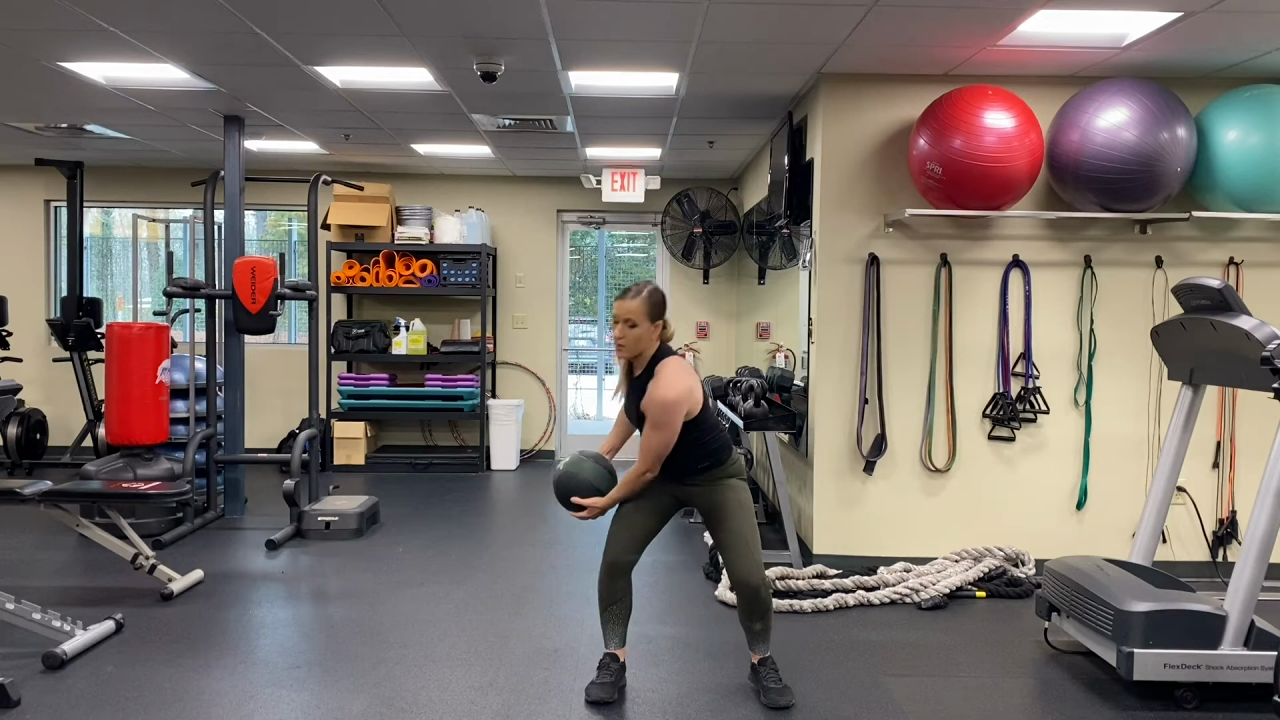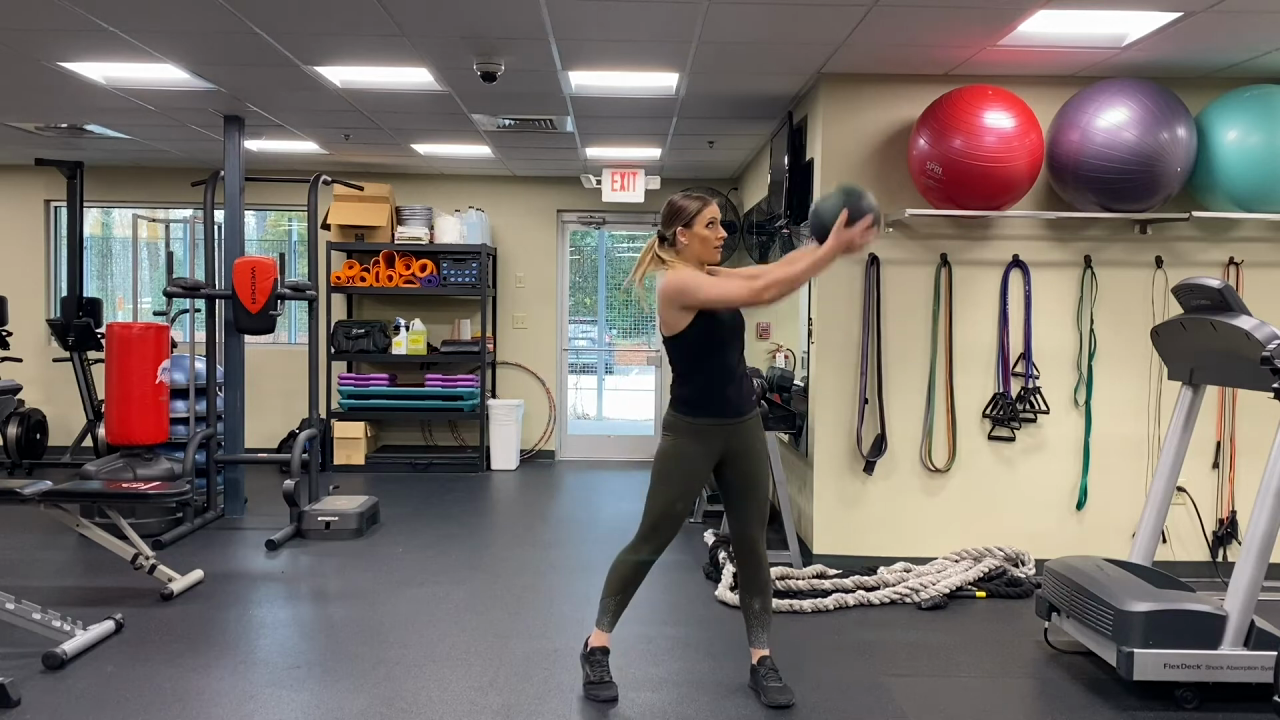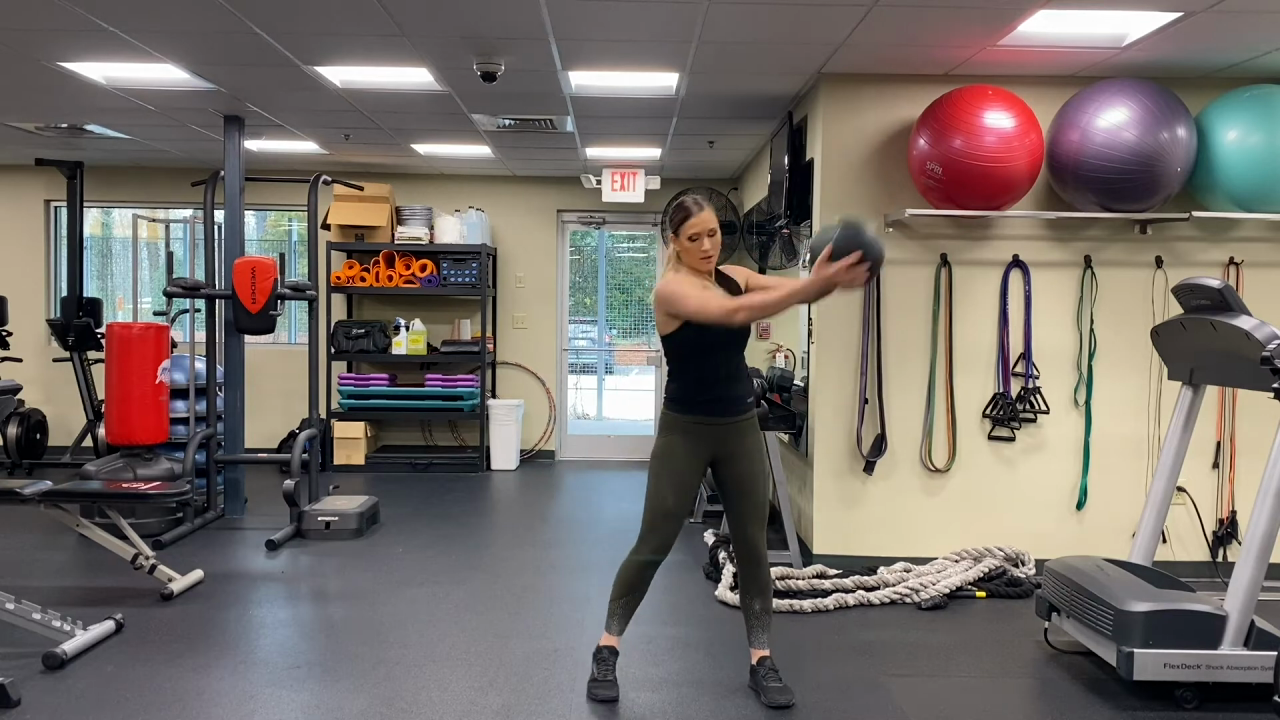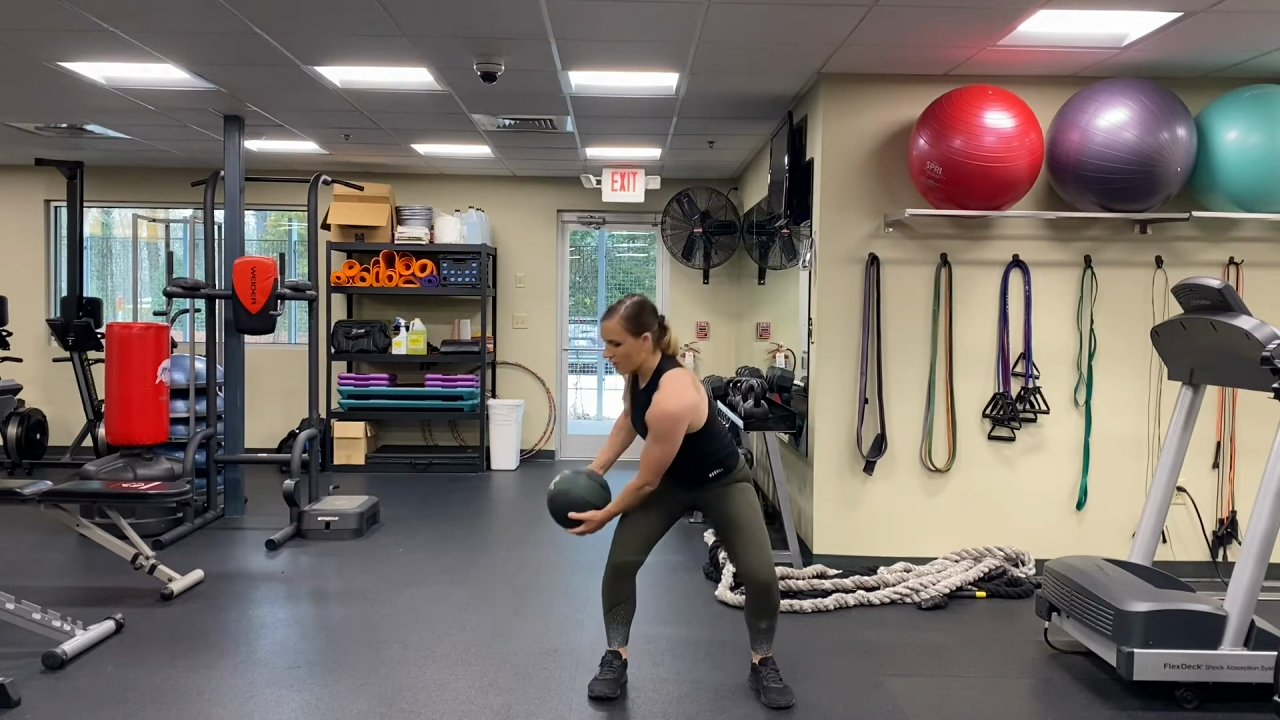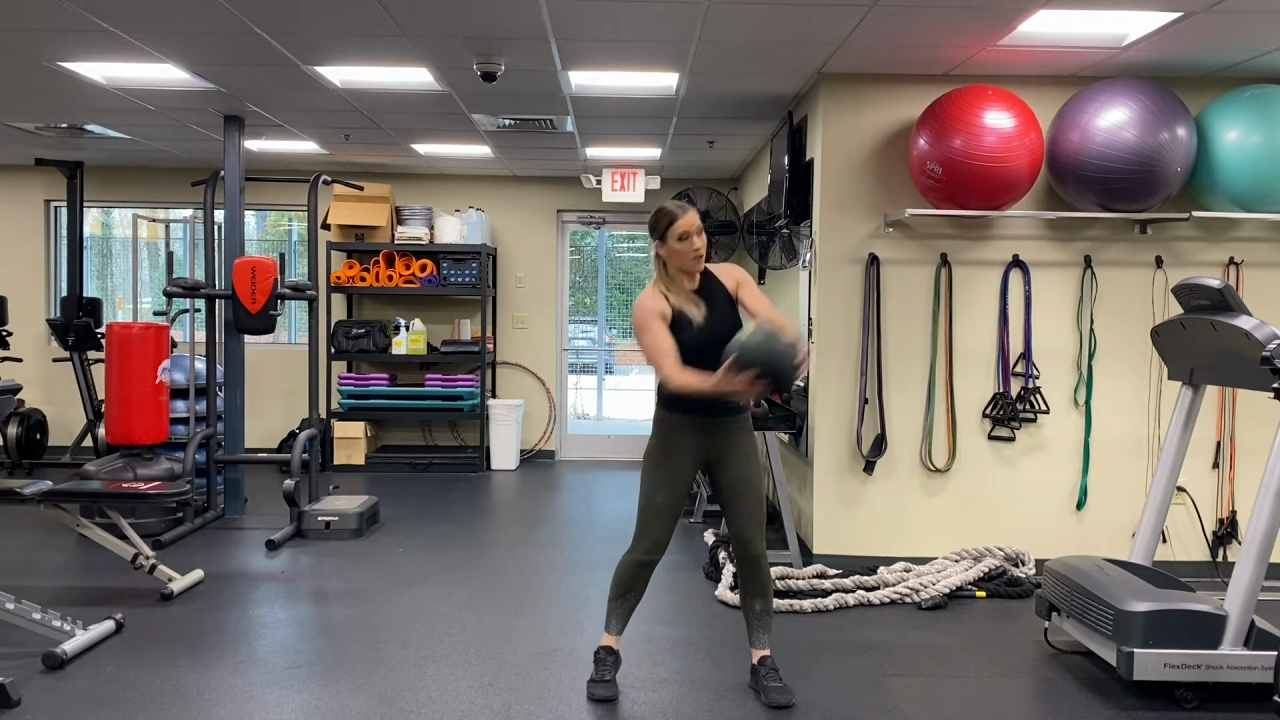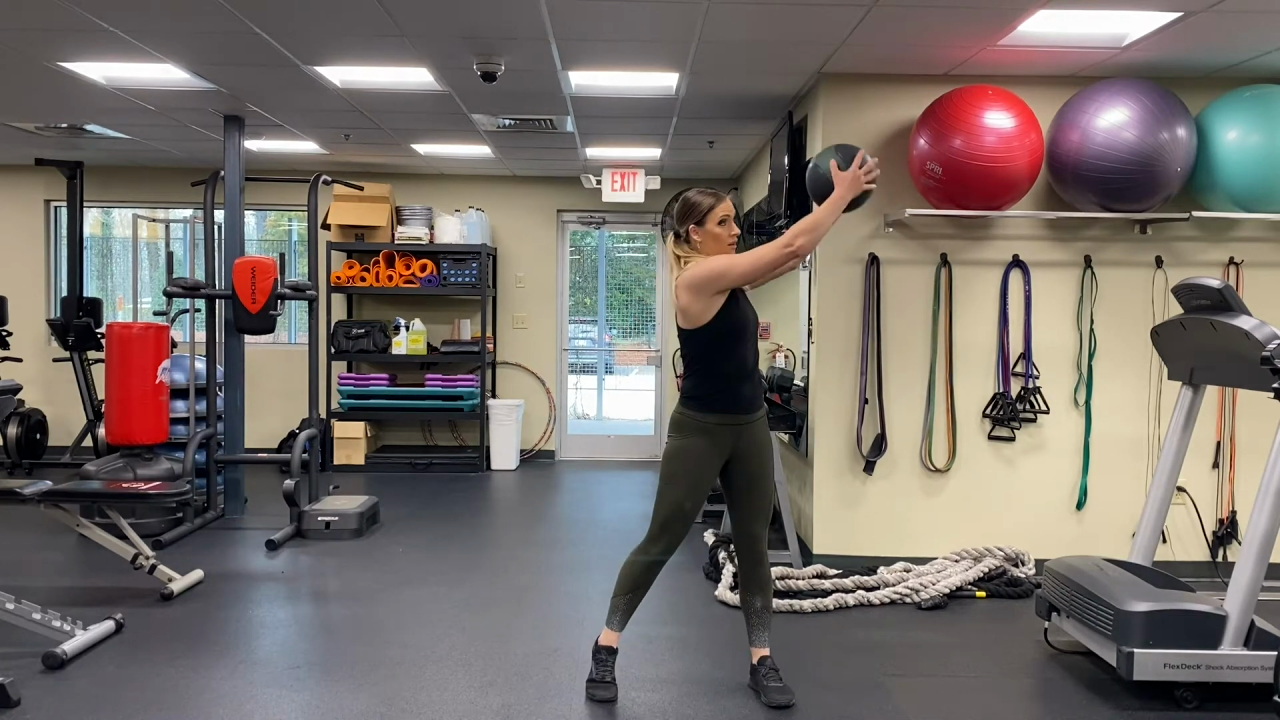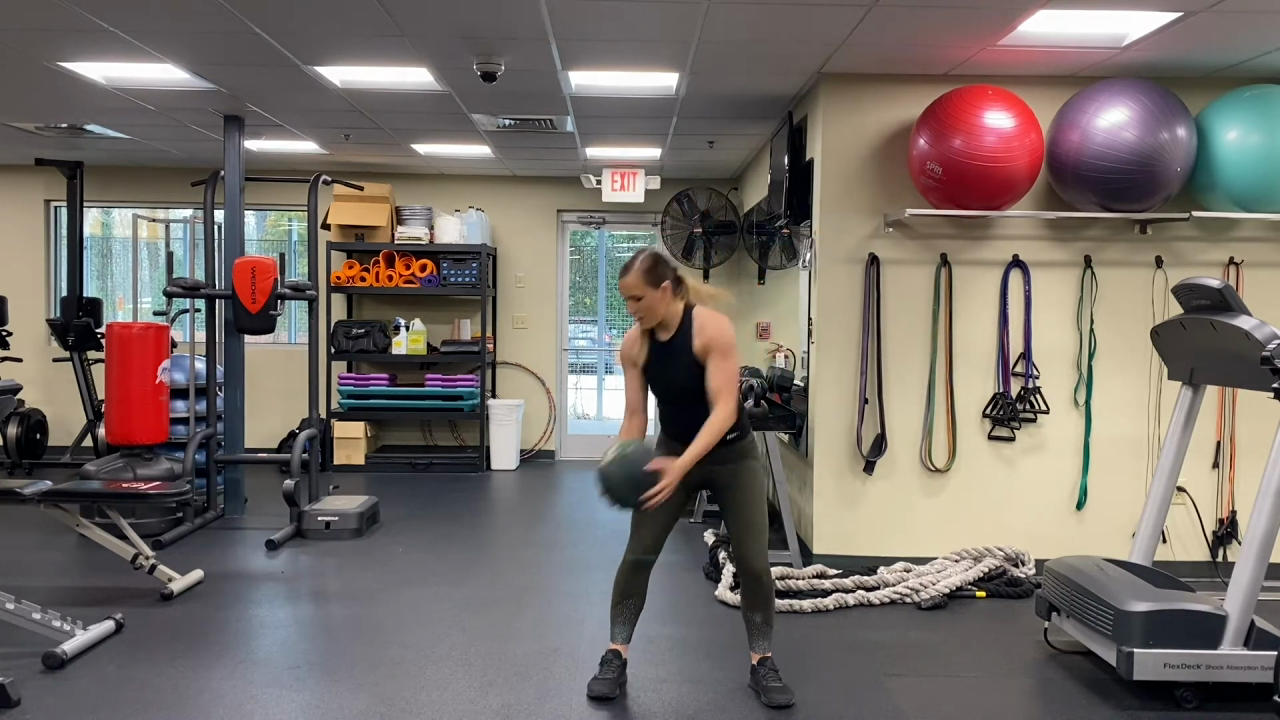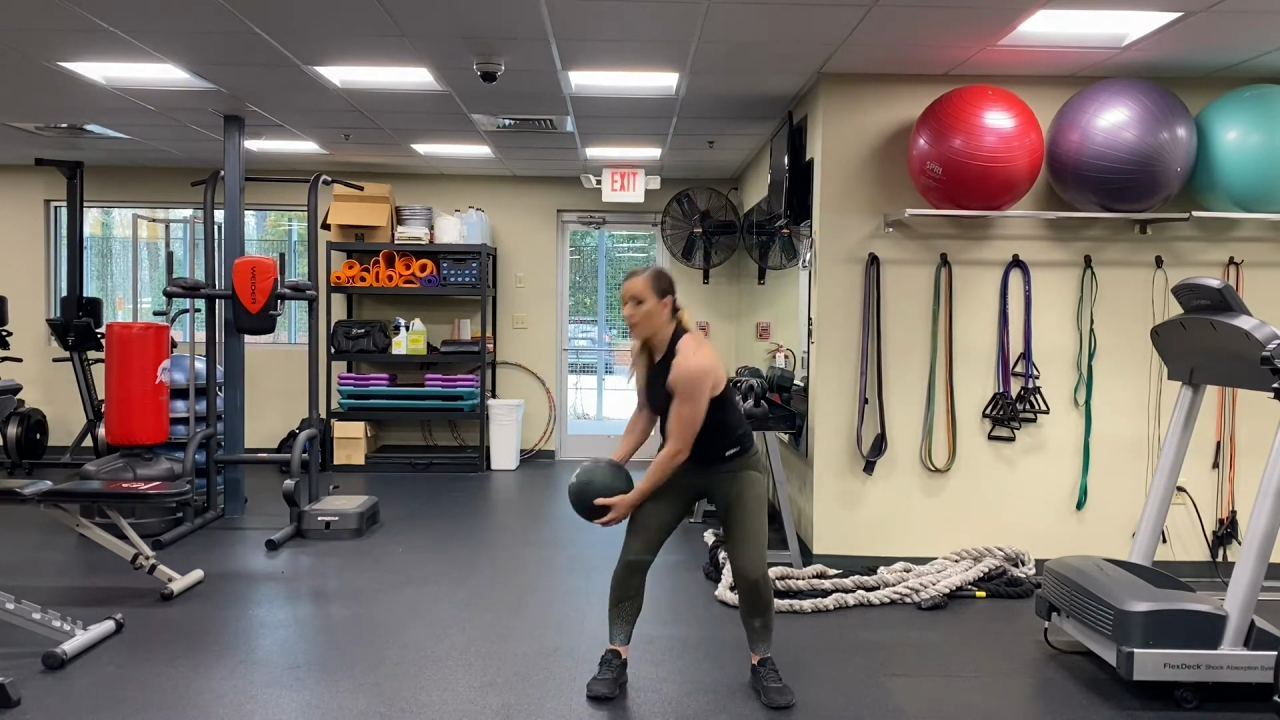
dt=0.5s
person 1, frame 1
left shoulder: (669, 386)
right shoulder: (630, 356)
left elbow: (649, 464)
left wrist: (605, 503)
right wrist: (602, 455)
left hip: (715, 476)
right hip: (659, 474)
left knee: (750, 577)
right knee: (615, 560)
left ankle: (762, 662)
right ankle: (614, 659)
person 1, frame 2
left shoulder: (719, 276)
right shoulder: (677, 285)
left elbow: (776, 274)
right elbow: (761, 291)
left wrist: (834, 244)
right wrist: (833, 247)
left hip: (744, 429)
right hip: (692, 432)
left knee: (751, 546)
right knee: (650, 542)
left ankle: (761, 659)
right ankle: (597, 645)
person 1, frame 3
left shoulder: (733, 276)
right shoulder: (672, 289)
left elbow: (778, 296)
right elbow: (735, 312)
left wrist: (831, 278)
right wrist: (813, 283)
left hip: (741, 427)
right hip: (685, 429)
left knee: (752, 547)
right knee: (653, 547)
left ankle: (760, 660)
right ankle: (607, 648)
person 1, frame 4
left shoulder: (673, 398)
right shoulder: (634, 372)
left elbow: (646, 480)
right elbow: (629, 419)
left wrist: (603, 516)
right wrist: (592, 472)
left hip: (721, 482)
right hip: (668, 480)
left knee: (761, 576)
right knee: (621, 562)
left ankle: (762, 662)
right ankle: (616, 657)
person 1, frame 5
left shoulder: (729, 277)
right shoulder: (651, 303)
left elbow: (772, 321)
right elbow: (671, 375)
left wrist: (790, 345)
right wrist: (719, 384)
left hip: (734, 430)
right hip: (677, 432)
left knee: (752, 547)
right knee: (648, 547)
left ankle: (762, 658)
right ankle: (608, 649)
person 1, frame 6
left shoulder: (725, 273)
right shoulder: (700, 276)
left elbow: (788, 255)
right elbow: (788, 246)
left wrist: (840, 198)
right wrist: (841, 194)
left hip: (749, 426)
right hip: (700, 429)
left knee: (754, 545)
right knee: (661, 543)
left ankle: (761, 659)
right ankle: (606, 646)
person 1, frame 7
left shoulder: (712, 328)
right shoulder: (635, 344)
left elbow: (726, 410)
right elbow: (635, 415)
left wrist: (684, 464)
left hip: (732, 455)
right hip: (674, 452)
left knee: (753, 563)
right knee: (638, 555)
left ankle: (761, 660)
right ankle: (616, 656)
person 1, frame 8
left shoulder: (693, 360)
right shoulder: (643, 353)
left elbow: (677, 448)
left wrist: (632, 500)
right wrist: (613, 462)
left hip: (734, 467)
right hip: (682, 466)
left knee: (752, 573)
right knee: (634, 558)
left ankle: (762, 662)
right ankle: (616, 656)
